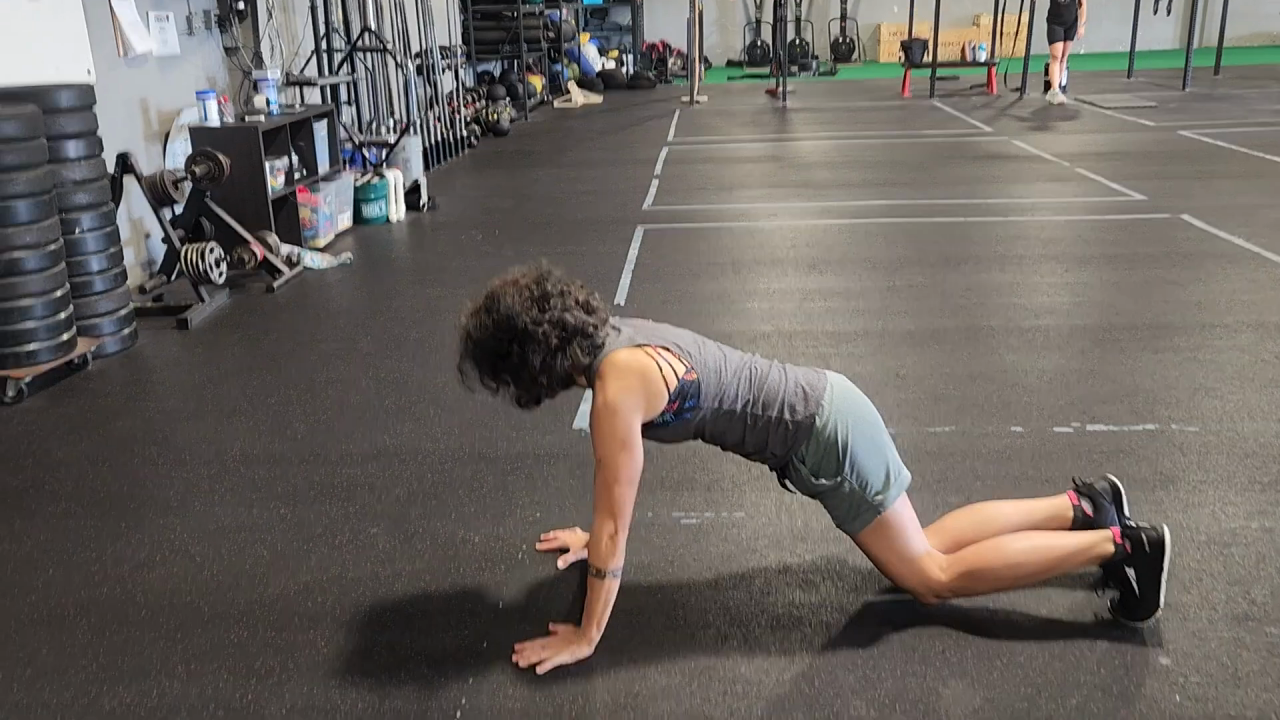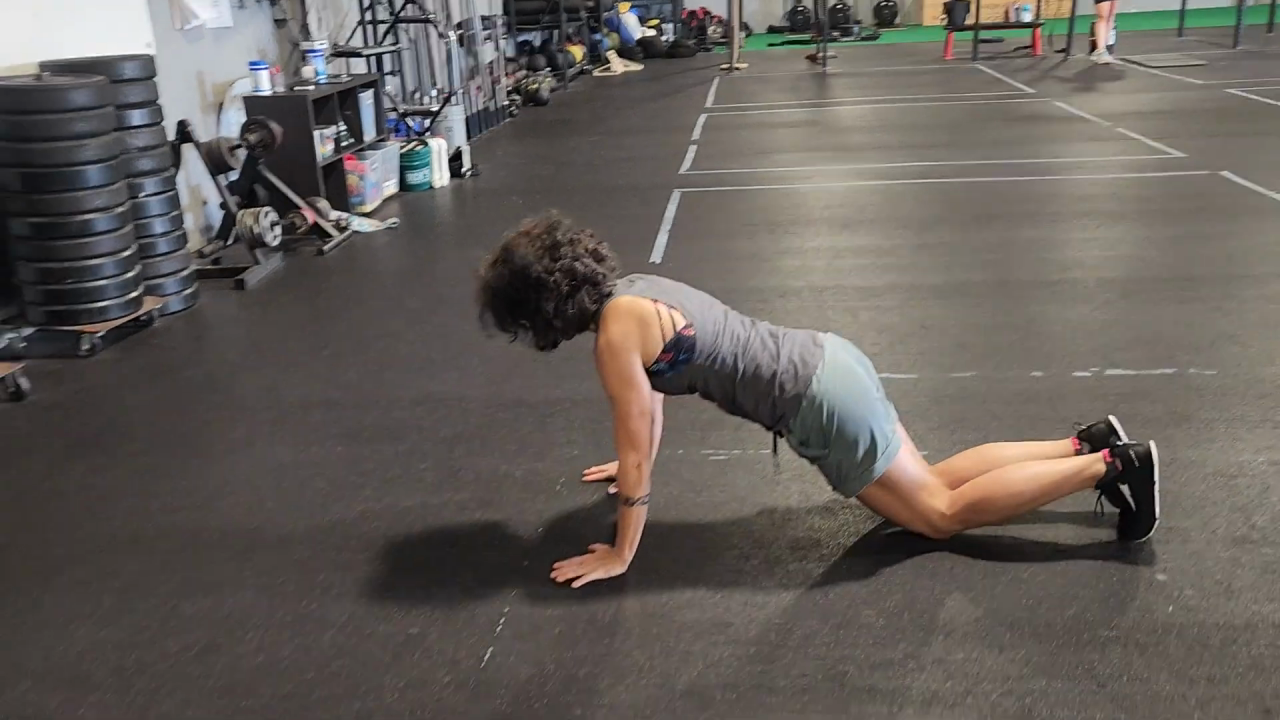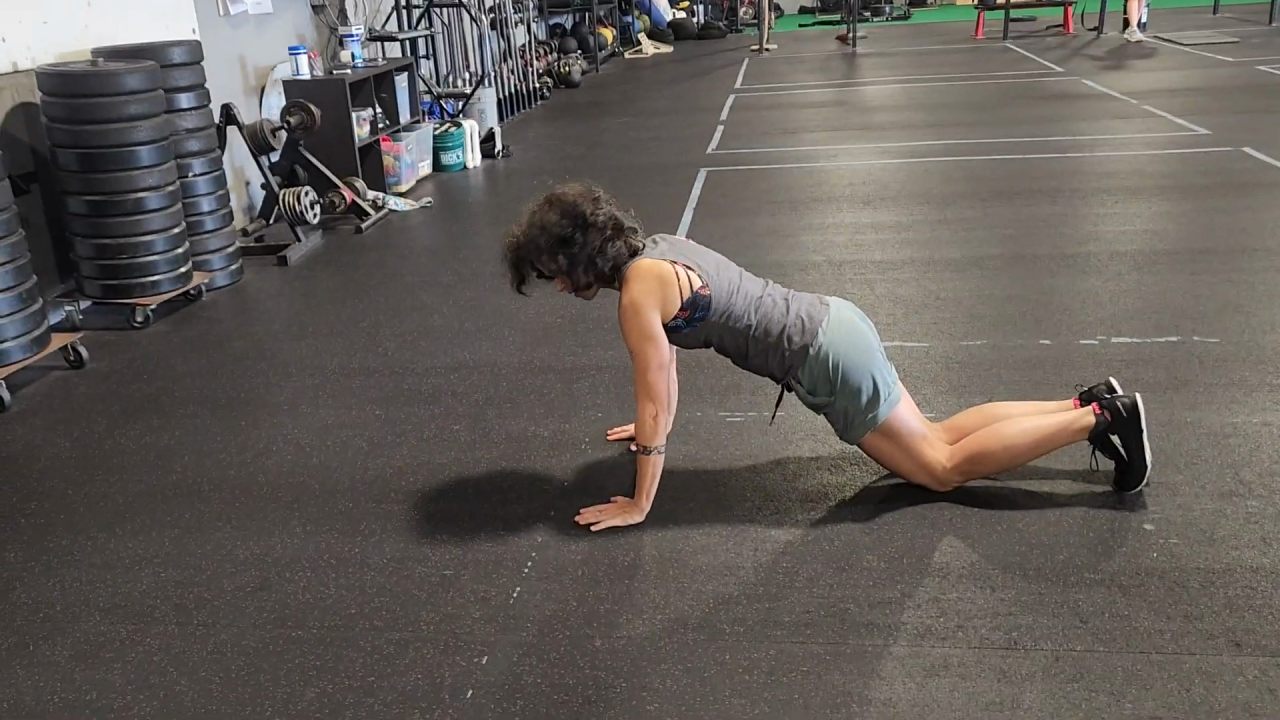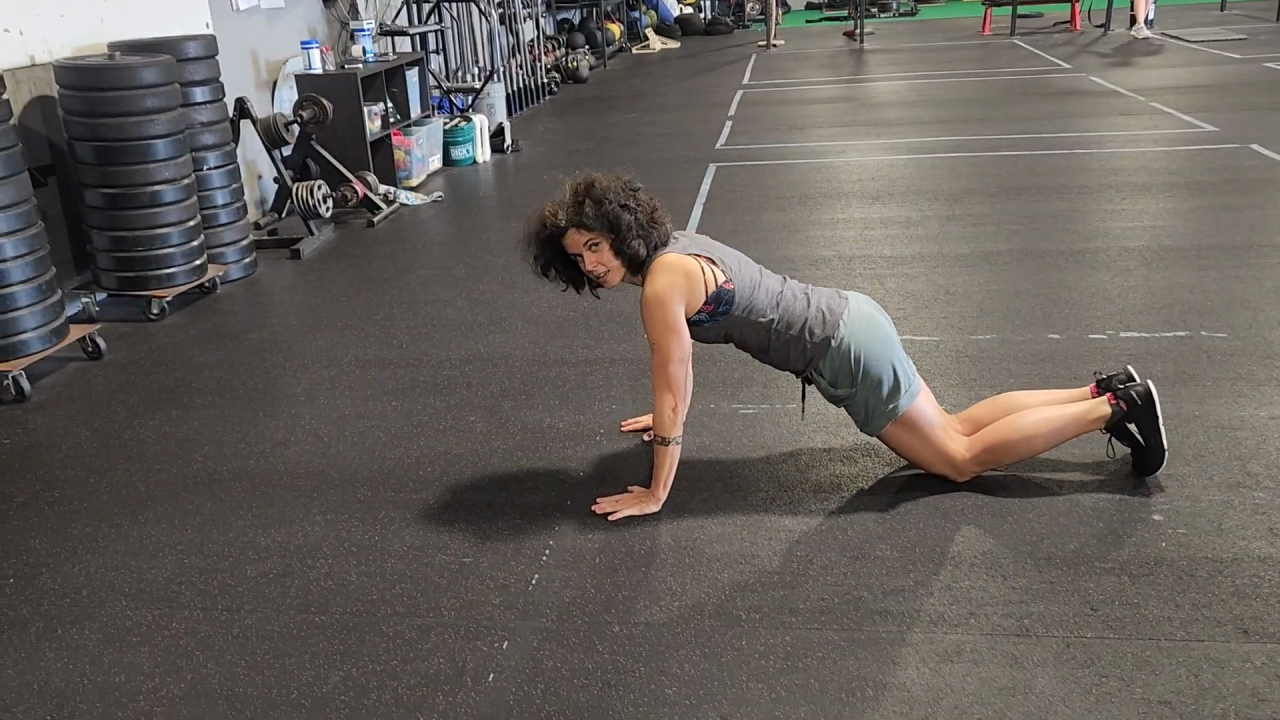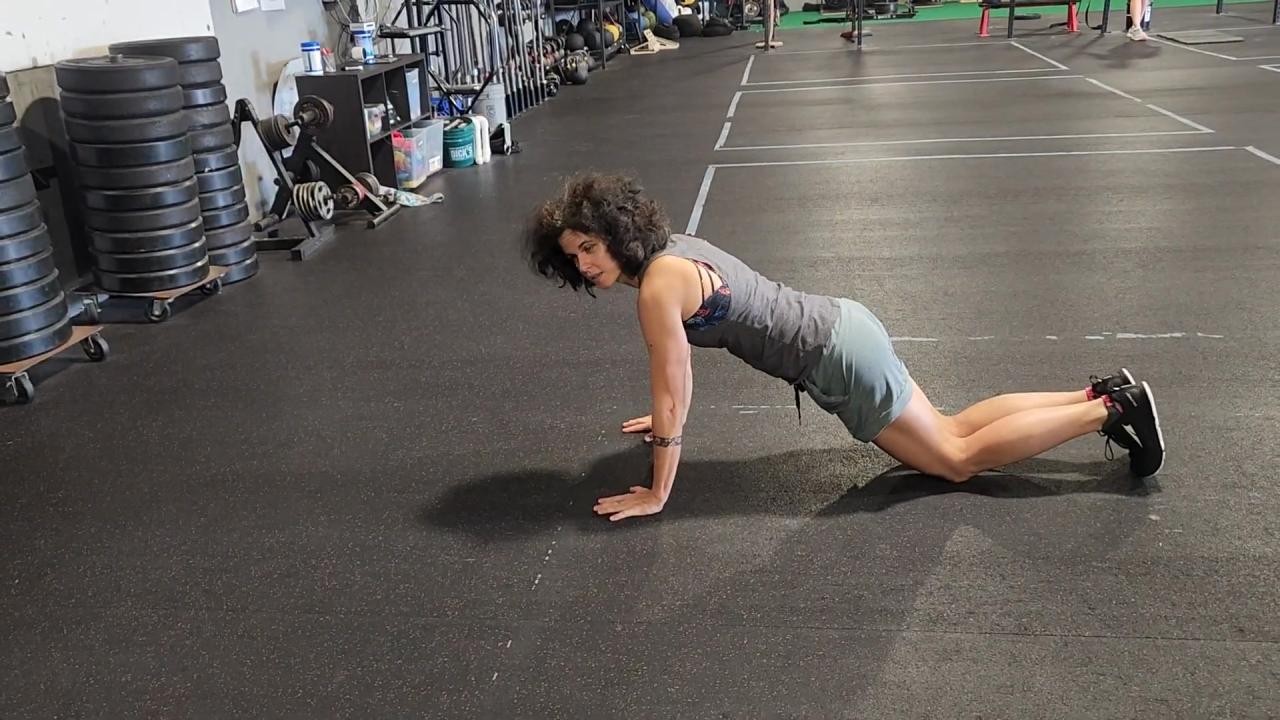
dt=0.5s
person 1, frame 1
left shoulder: (616, 384)
right shoulder: (612, 337)
left elbow: (614, 523)
left wrist: (584, 638)
right wrist: (596, 538)
left hip: (826, 435)
right hip: (821, 407)
left knee: (935, 577)
right knee: (925, 545)
left ankle: (1121, 545)
right ankle: (1085, 505)
person 1, frame 2
left shoulder: (616, 329)
right shoulder: (632, 288)
left elbow: (637, 454)
right elbow: (654, 387)
left wrist: (619, 557)
right wrist: (634, 467)
left hip: (822, 404)
right hip: (827, 360)
left knee: (943, 515)
right knee: (931, 482)
left ankle: (1110, 465)
right ankle: (1083, 445)
person 1, frame 3
left shoulder: (638, 288)
right shoulder: (653, 248)
left elbow: (652, 405)
right elbow: (668, 356)
left wrist: (638, 506)
right wrist: (656, 426)
left hip: (827, 358)
right hip: (830, 326)
left knee: (943, 468)
right knee: (933, 438)
left ankle: (1101, 420)
right ankle: (1086, 404)
person 1, frame 4
left shoulder: (661, 282)
right shoulder: (672, 246)
left elbow: (671, 396)
right elbow: (681, 362)
left wrist: (655, 495)
right wrist: (667, 418)
left hip: (846, 350)
right hip: (847, 320)
left knee: (961, 458)
right knee: (951, 430)
left ankle: (1113, 408)
right ankle: (1103, 392)
person 1, frame 5
left shoulder: (658, 285)
right shoulder: (670, 247)
left elbow: (671, 401)
right elbow: (687, 349)
left wrist: (656, 496)
right wrist: (668, 417)
left hip: (838, 358)
right hip: (840, 325)
left knee: (958, 460)
right knee: (949, 431)
left ankle: (1109, 411)
right ankle: (1100, 394)
